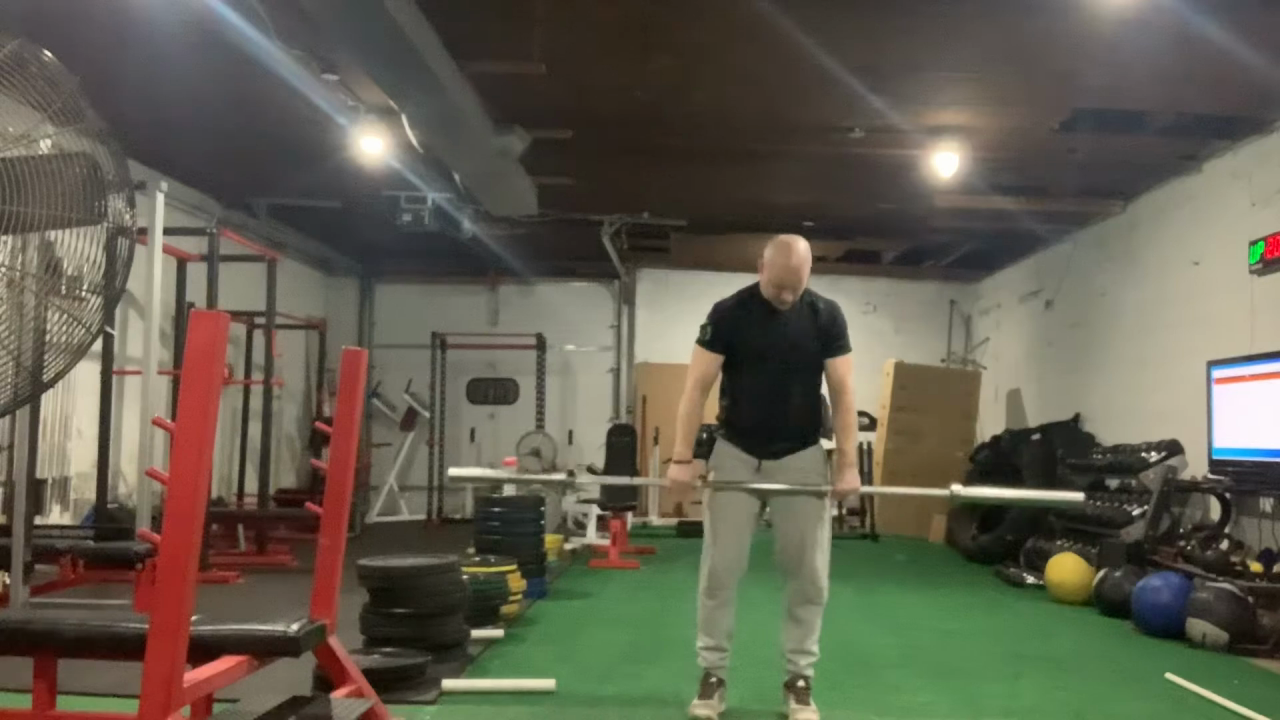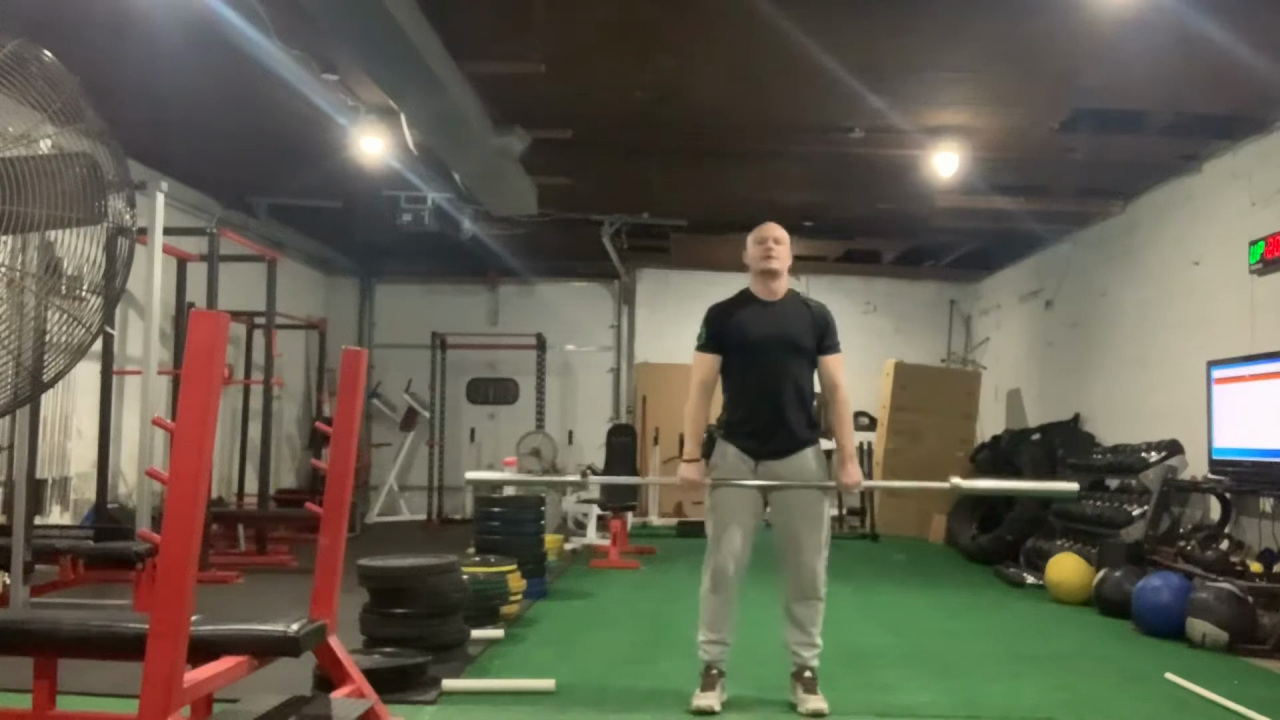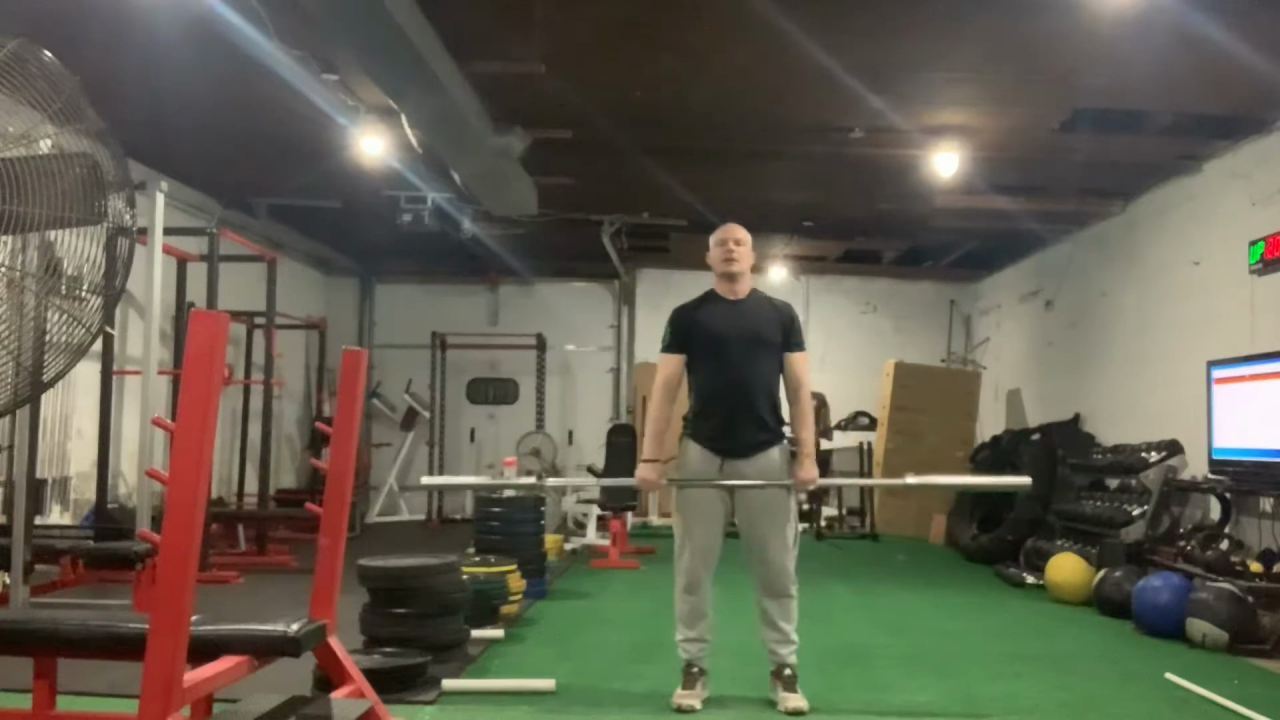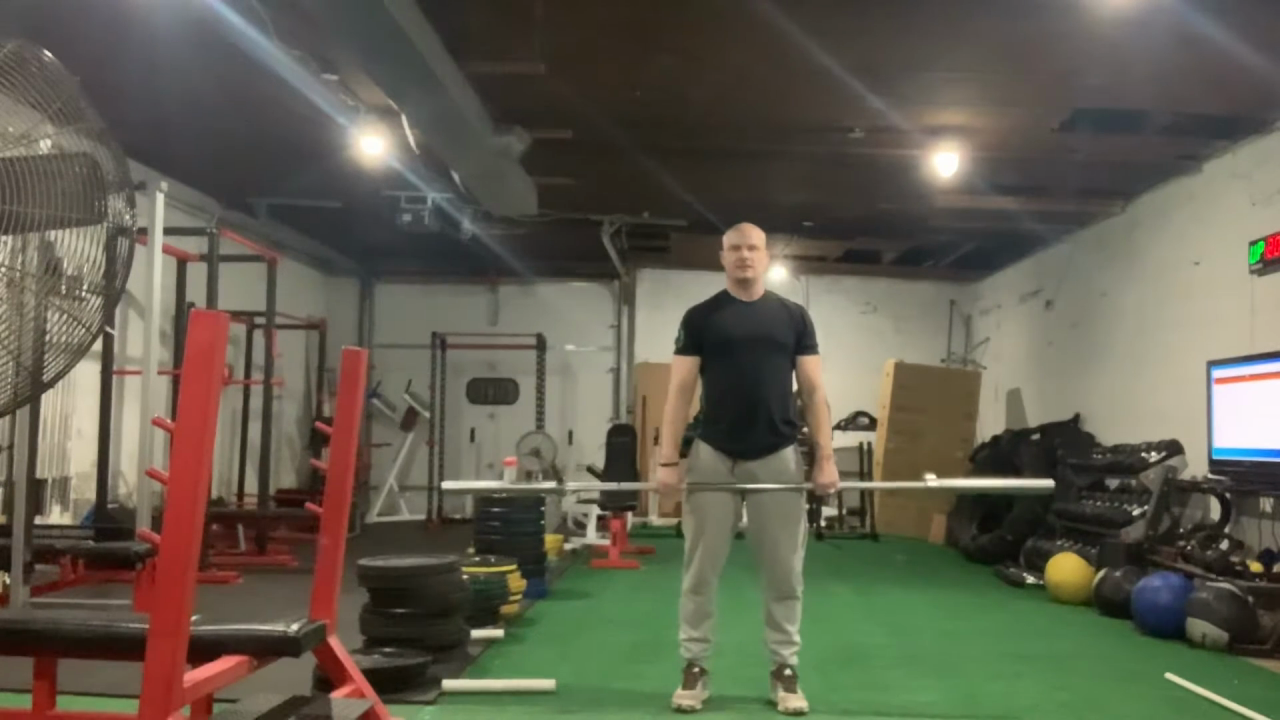
dt=1s
person 1, frame 1
left shoulder: (827, 316)
right shoulder: (728, 314)
left elbow: (842, 392)
right elbow: (697, 386)
left wrist: (847, 463)
right wrist: (682, 458)
left hip: (802, 459)
right hip: (736, 455)
left knee: (809, 575)
right knee: (720, 571)
left ankle: (799, 680)
right ankle: (712, 676)
person 1, frame 2
left shoulder: (815, 315)
right shoulder: (722, 315)
left elbow: (835, 388)
right elbow: (701, 387)
left wrist: (848, 457)
right wrist: (691, 456)
left hip: (800, 458)
right hip: (735, 456)
left knee: (807, 572)
right knee: (721, 569)
left ankle: (805, 671)
right ankle: (713, 669)
person 1, frame 3
left shoulder: (780, 314)
right shoulder: (687, 316)
left elbow: (799, 388)
right elbow: (665, 387)
left wrist: (807, 454)
right wrist: (650, 456)
left hip: (766, 456)
right hip: (702, 456)
left knee: (778, 570)
right knee: (693, 569)
left ankle: (784, 668)
right ankle: (694, 667)
person 1, frame 4
left shoulder: (793, 316)
right shoulder: (700, 317)
left elbow: (813, 390)
right elbow: (680, 390)
left wrist: (825, 457)
right wrist: (667, 459)
left hip: (777, 458)
right hip: (713, 457)
left knee: (784, 573)
right knee: (700, 571)
left ankle: (785, 669)
right ankle: (694, 668)
